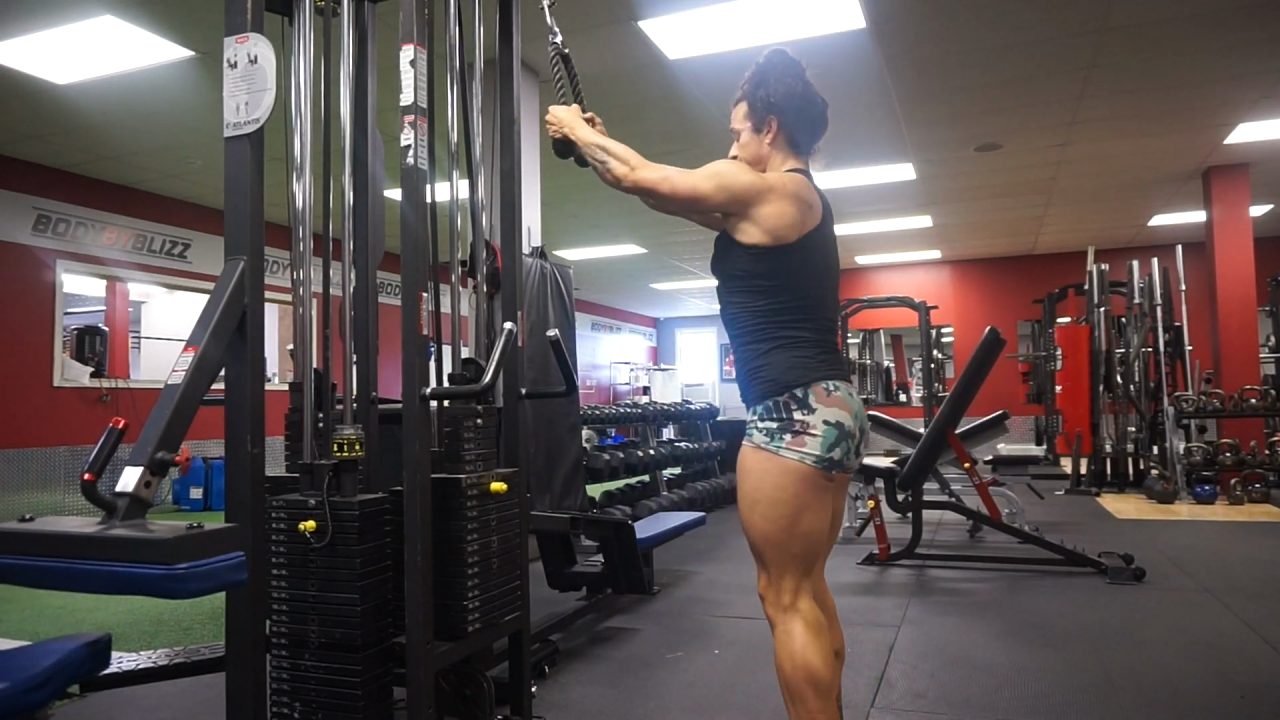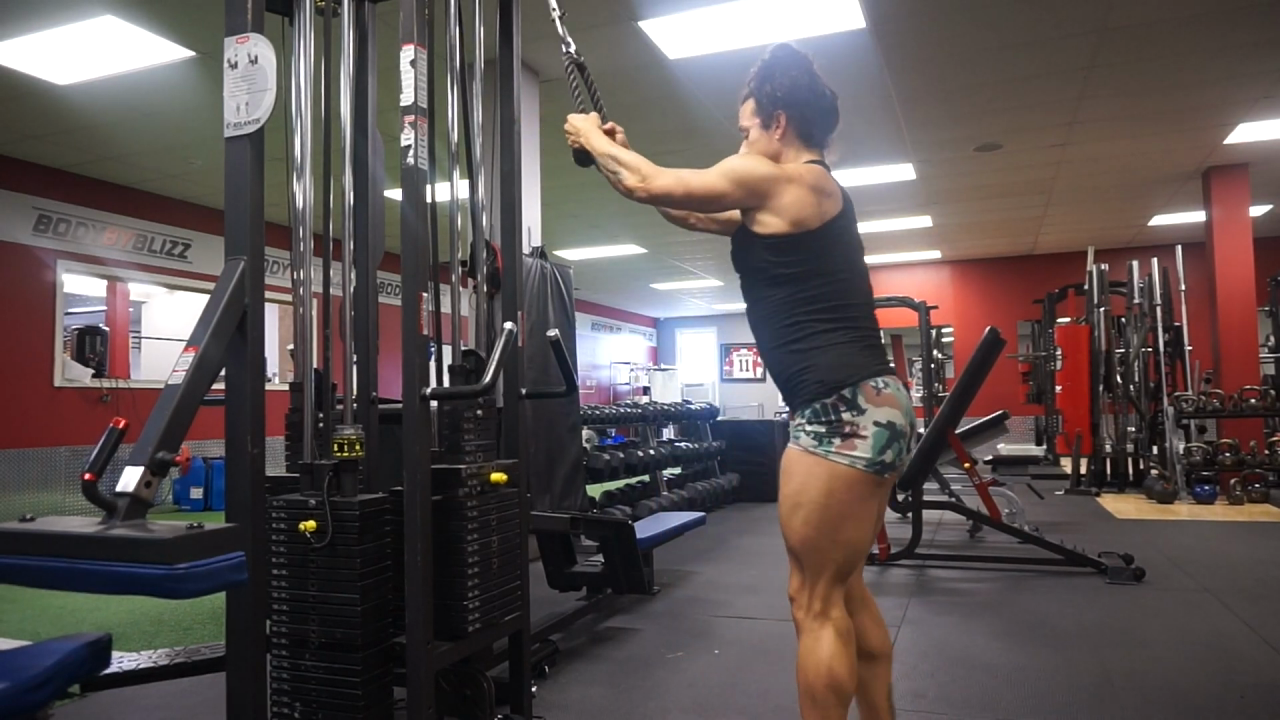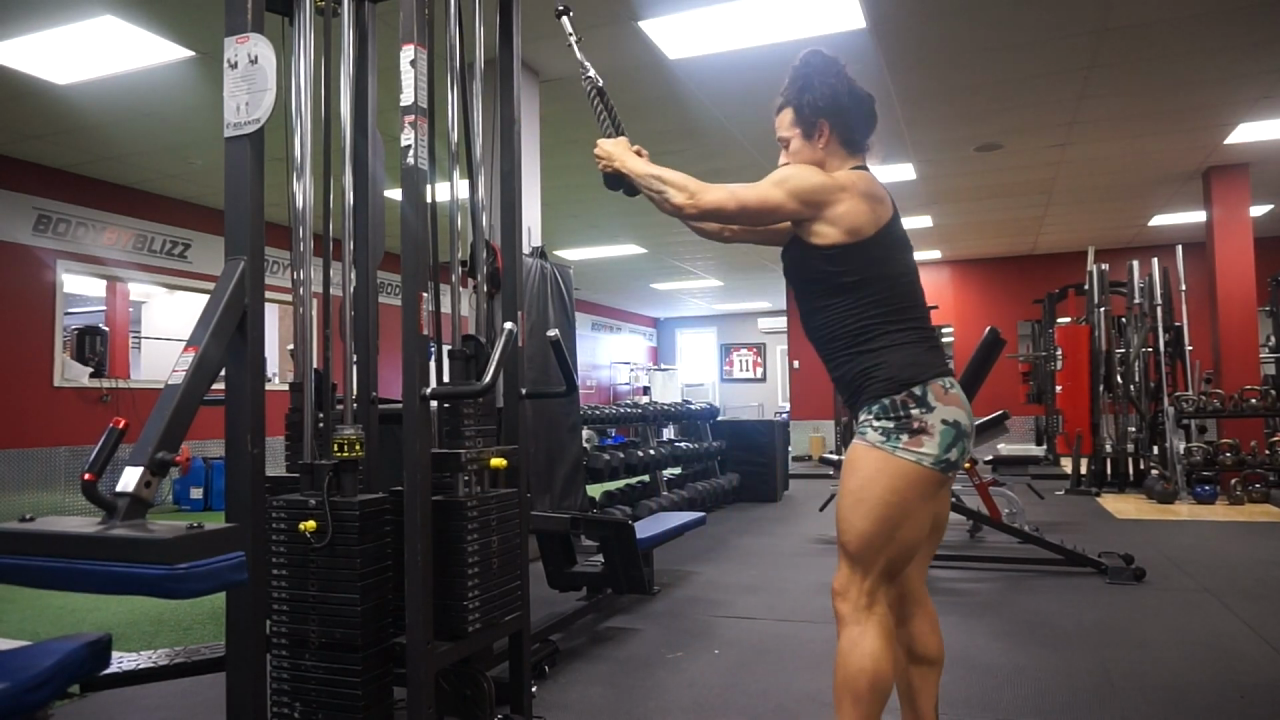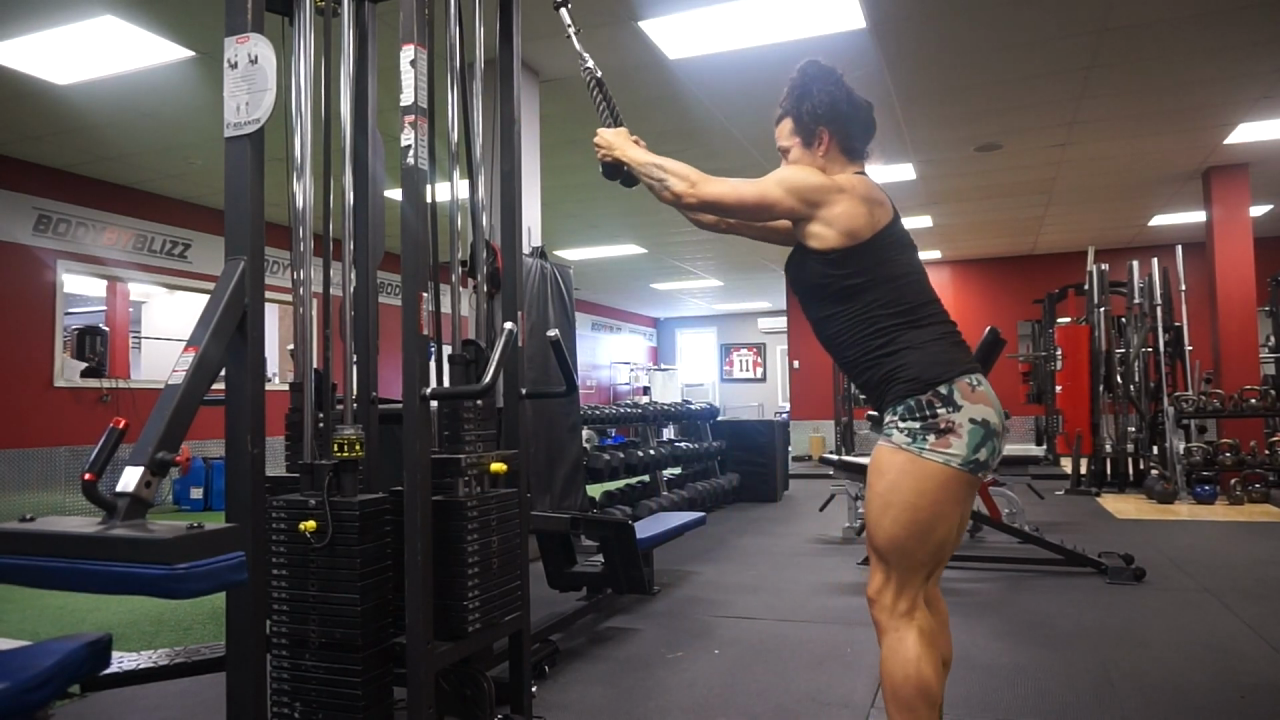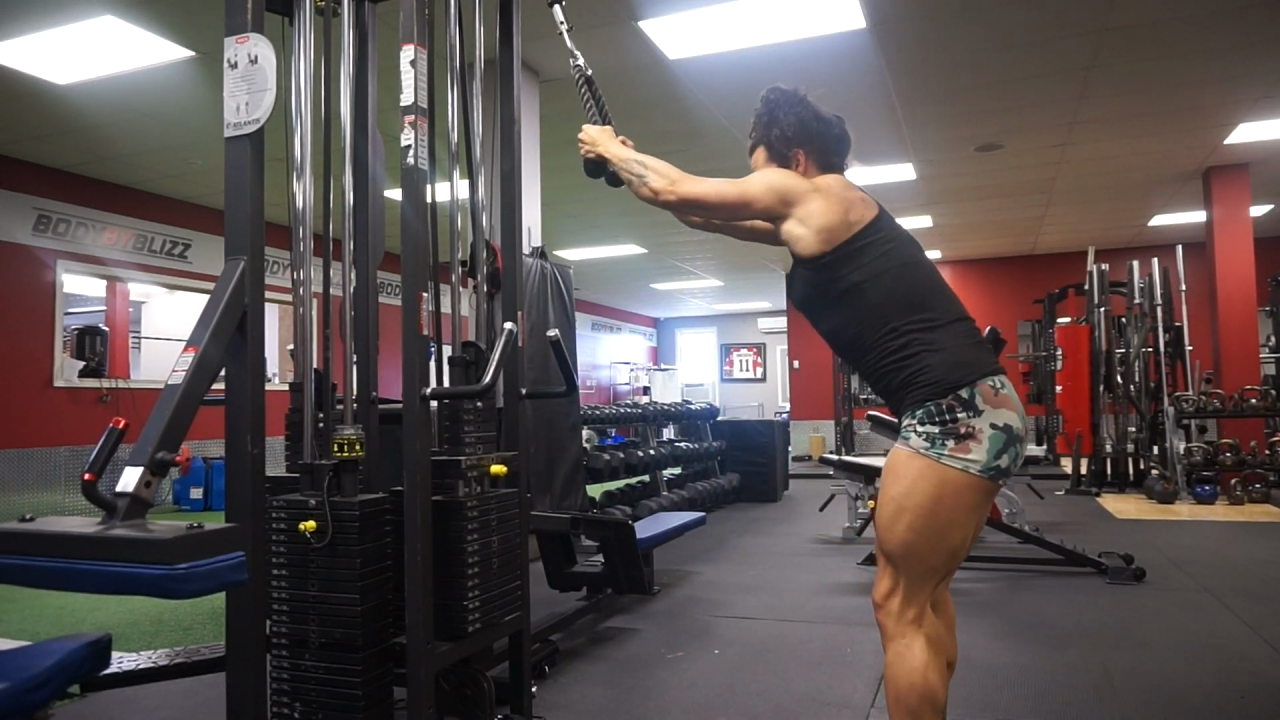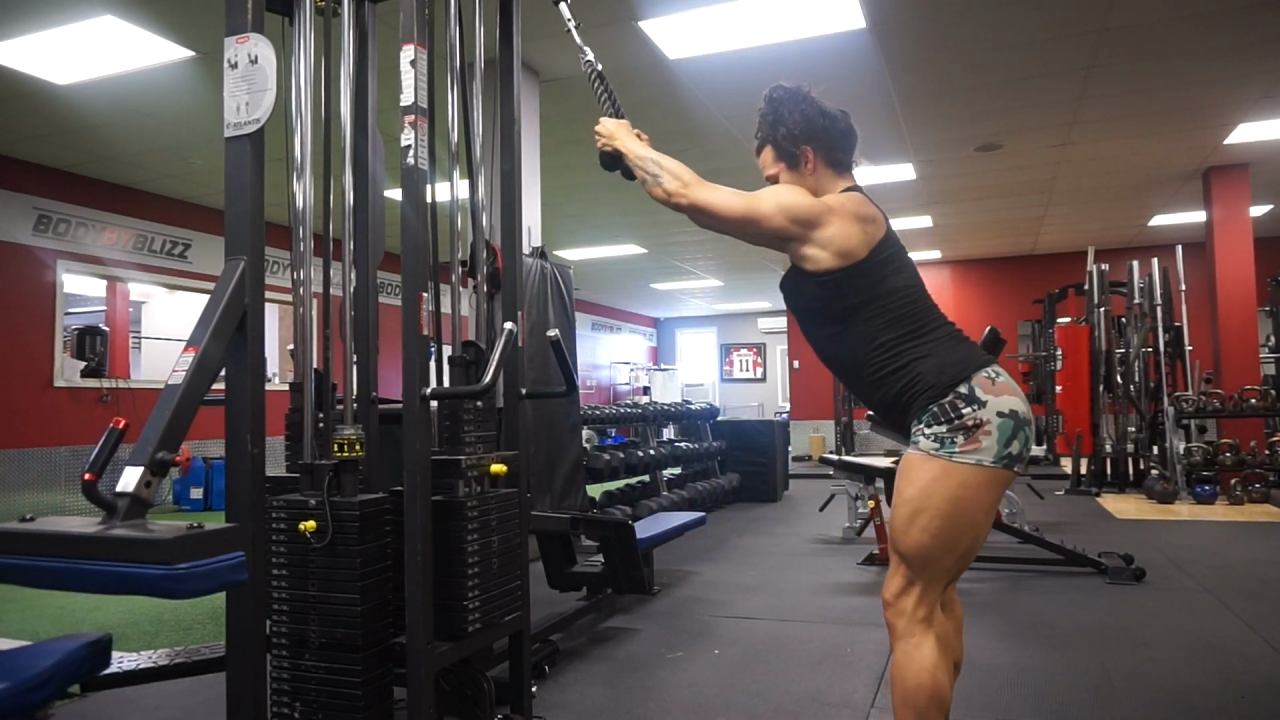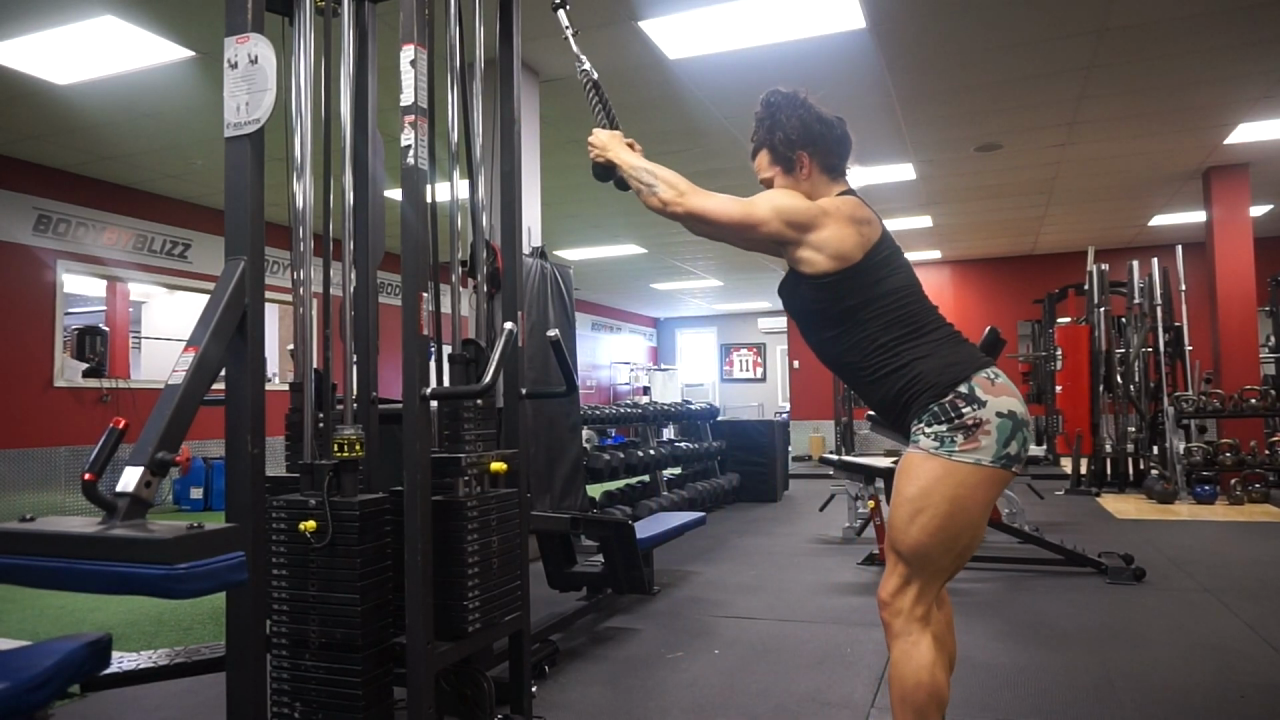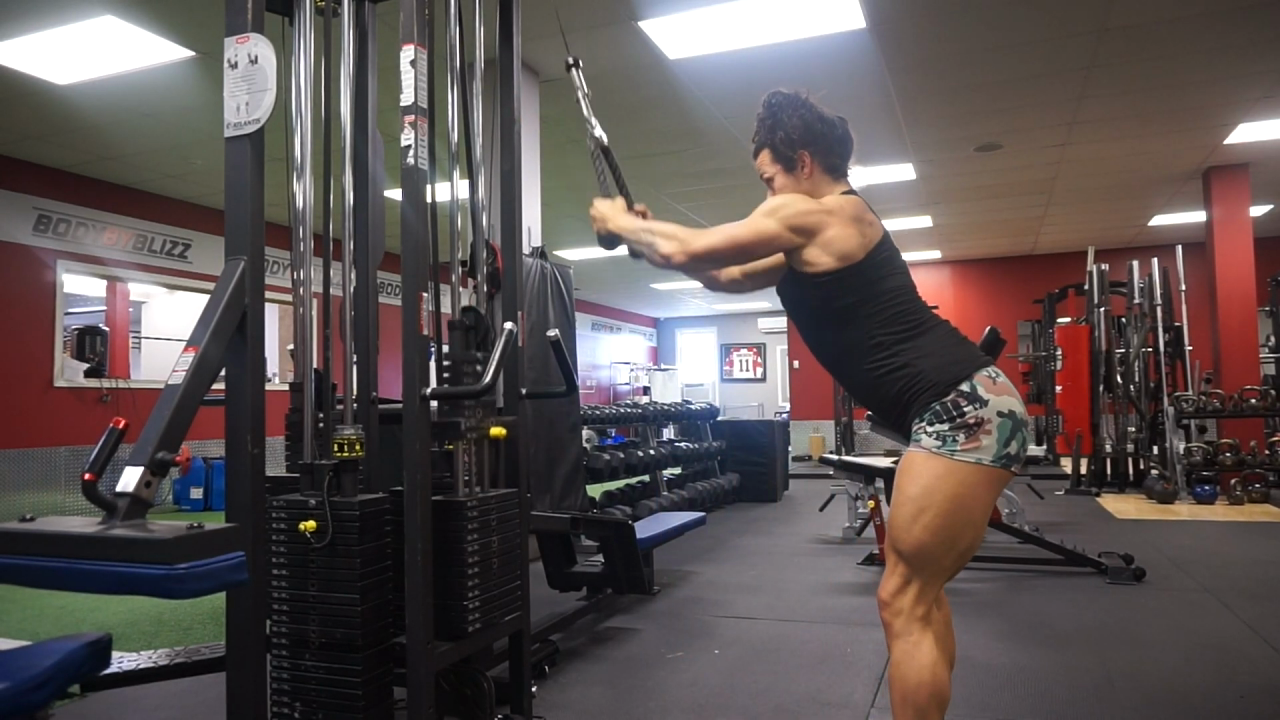
dt=0.4s
person 1, frame 1
left shoulder: (762, 189)
right shoulder: (792, 200)
left elbow: (636, 176)
right elbow: (669, 197)
left wrist: (573, 129)
right wrist: (601, 142)
left hip: (795, 412)
right hip: (828, 409)
left knee: (785, 598)
right knee: (805, 591)
person 1, frame 2
left shoulder: (779, 181)
right shoulder: (806, 195)
left elbow: (649, 185)
right elbow: (694, 214)
left wrist: (591, 139)
right wrist: (619, 152)
left hip: (843, 412)
right hip: (867, 409)
left knee: (815, 600)
right knee: (841, 591)
person 1, frame 3
left shoulder: (832, 189)
right shoulder: (833, 206)
left elbow: (698, 200)
right elbow: (724, 226)
left wrist: (625, 162)
right wrist: (646, 176)
left hip: (906, 412)
right hip: (922, 411)
left knee: (858, 597)
right knee: (900, 593)
person 1, frame 4
left shoulder: (829, 192)
right shoulder: (830, 212)
left elbow: (698, 193)
right elbow: (724, 216)
left wrist: (628, 151)
right wrist: (646, 167)
left hip: (934, 411)
right hip: (951, 408)
left knee: (893, 601)
right knee: (914, 595)
person 1, frame 5
left shoulder: (816, 196)
right shoulder: (826, 215)
left elbow: (678, 190)
right elbow: (711, 216)
left wrist: (609, 149)
right wrist: (629, 164)
left hip: (954, 410)
right hip: (976, 406)
left knee: (899, 604)
right knee: (923, 597)
person 1, frame 6
left shoulder: (821, 213)
right shoulder: (833, 221)
left elbow: (691, 195)
right elbow: (719, 213)
left wrist: (625, 144)
right wrist: (642, 158)
left hip: (960, 414)
right hip: (974, 407)
left knee: (908, 603)
right knee: (930, 596)
person 1, frame 7
left shoulder: (817, 217)
right shoulder: (826, 228)
left elbow: (684, 204)
right elbow: (717, 222)
left wrist: (619, 154)
right wrist: (639, 168)
left hip: (963, 413)
right hip: (971, 408)
left knee: (904, 602)
right knee: (922, 594)
person 1, frame 8
left shoulder: (812, 215)
right shoulder: (829, 231)
left elbow: (690, 251)
right elbow: (726, 275)
left wrist: (620, 223)
right wrist: (647, 231)
left hip: (960, 411)
right hip: (965, 407)
left knee: (903, 603)
right knee: (918, 596)
